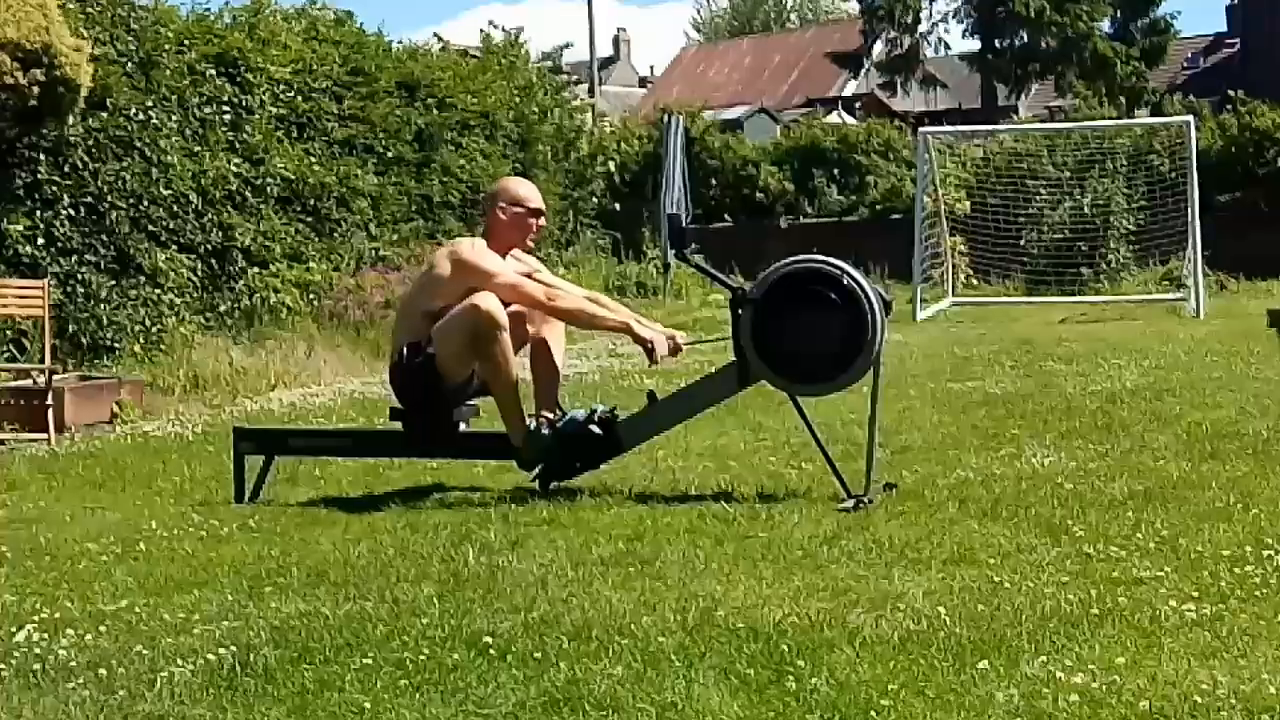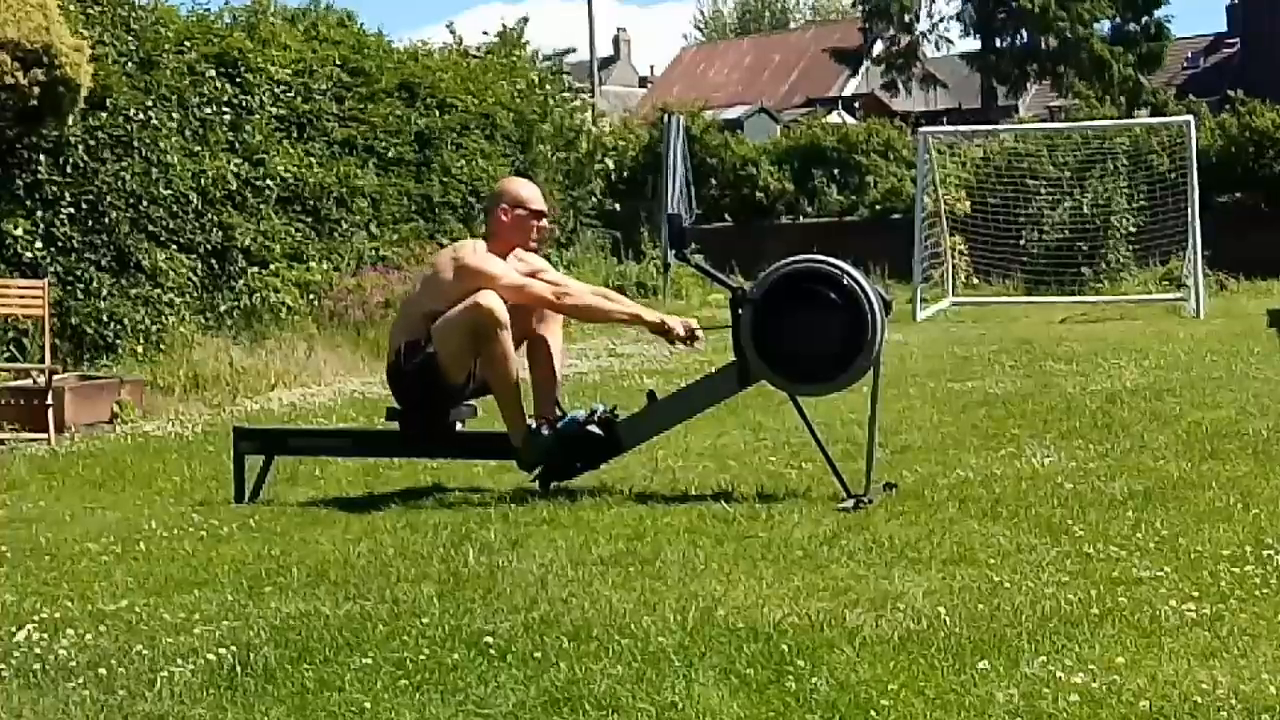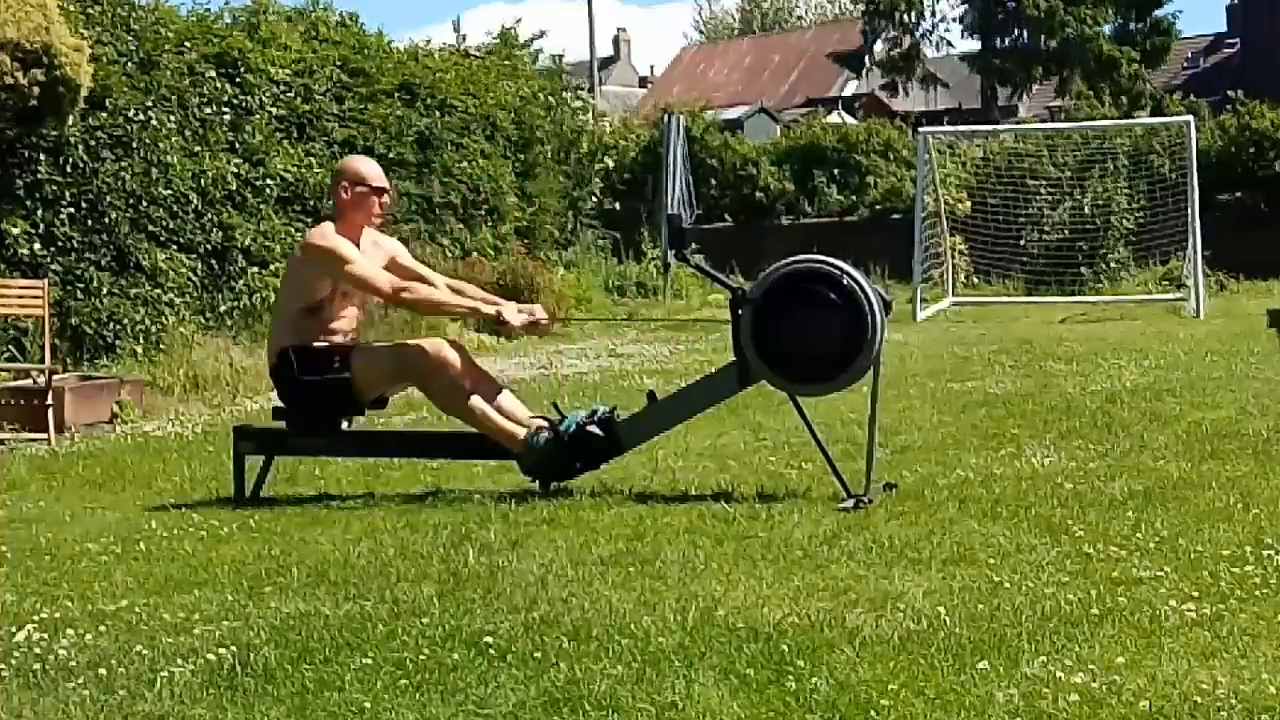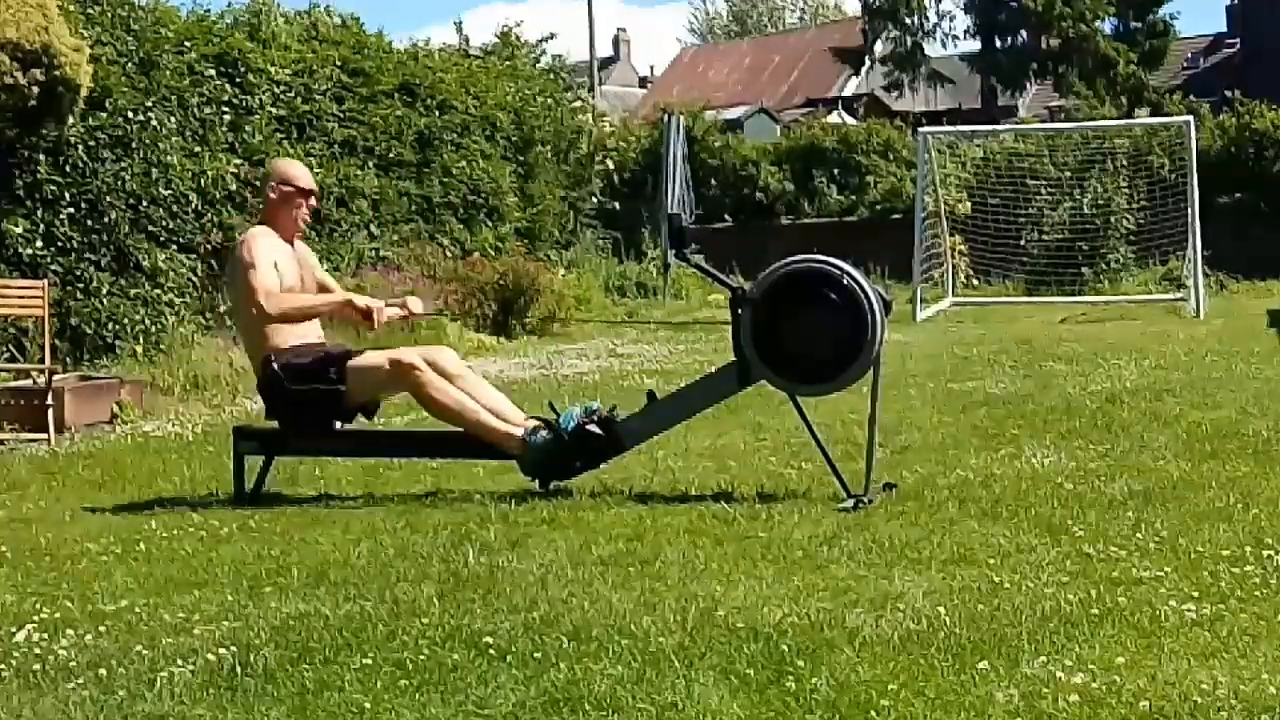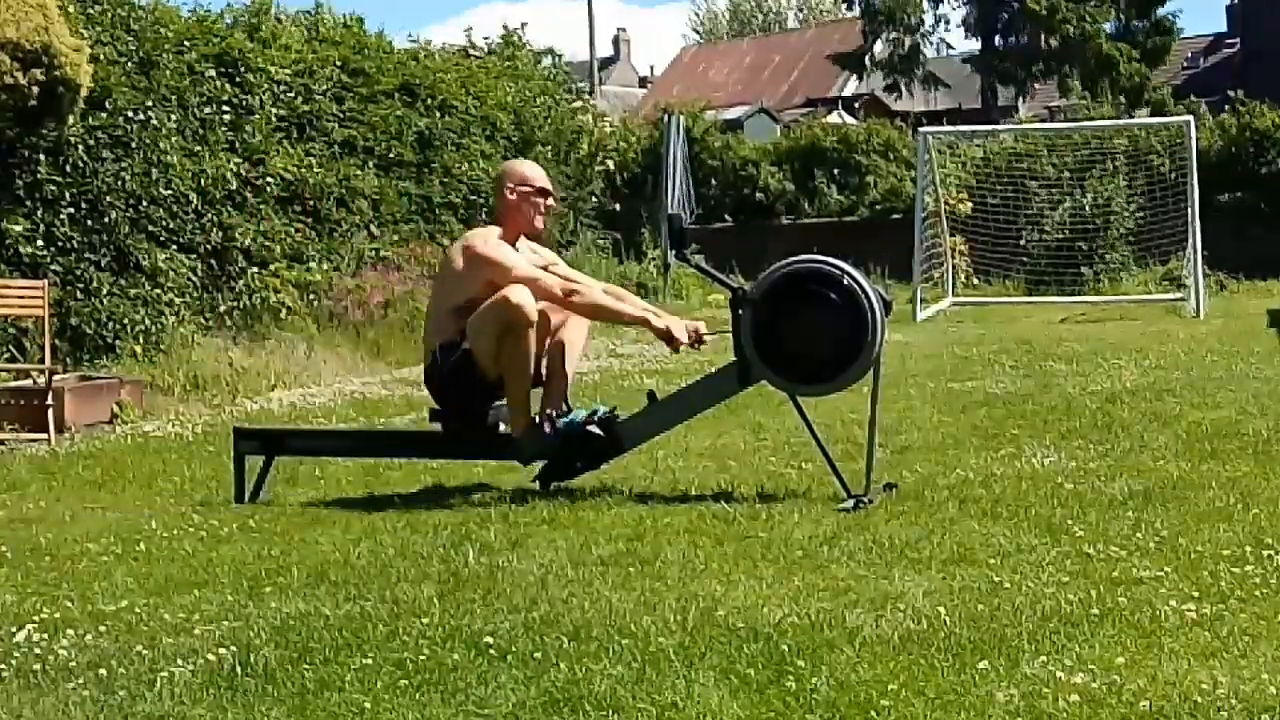
dt=1s
person 1, frame 1
left shoulder: (519, 262)
right shoulder: (468, 256)
left elbow: (586, 298)
right elbow: (552, 300)
left wrist: (653, 328)
right wrist: (631, 329)
left hip: (457, 375)
right hip: (418, 378)
left knee: (546, 312)
right knee: (485, 305)
left ankle: (546, 423)
right ankle: (523, 441)
person 1, frame 2
left shoulder: (521, 261)
right shoulder: (471, 260)
left elbow: (590, 293)
right elbow: (561, 297)
left wrist: (664, 317)
right wrist: (643, 318)
left hip: (454, 374)
right hip: (415, 377)
left knee: (544, 310)
right knee: (486, 305)
left ankle: (545, 424)
right ankle: (523, 441)
person 1, frame 3
left shoulder: (380, 244)
right shoulder: (323, 244)
left elbow: (443, 284)
right elbow: (399, 293)
left wrist: (506, 305)
right wrist: (485, 310)
left hip: (341, 364)
right hip: (302, 375)
left knee: (446, 354)
right knee: (421, 357)
left ankle: (538, 428)
right ankle: (527, 445)
person 1, frame 4
left shoulder: (300, 251)
right shoulder: (257, 242)
left elbow: (342, 305)
right elbow: (269, 308)
left wrist: (393, 306)
right wrist: (352, 300)
left hip: (320, 365)
right hip: (290, 378)
left knee: (440, 358)
right knee: (406, 364)
left ankle: (536, 430)
right ankle: (523, 444)
person 1, frame 5
left shoulder: (531, 253)
right shoulder: (482, 247)
left elbow: (600, 290)
right elbow: (568, 292)
left wrist: (669, 319)
right wrist: (649, 321)
left hip: (491, 370)
right hip: (451, 375)
left knee: (574, 309)
right knee: (516, 298)
left ankle: (552, 416)
right ankle: (523, 433)
